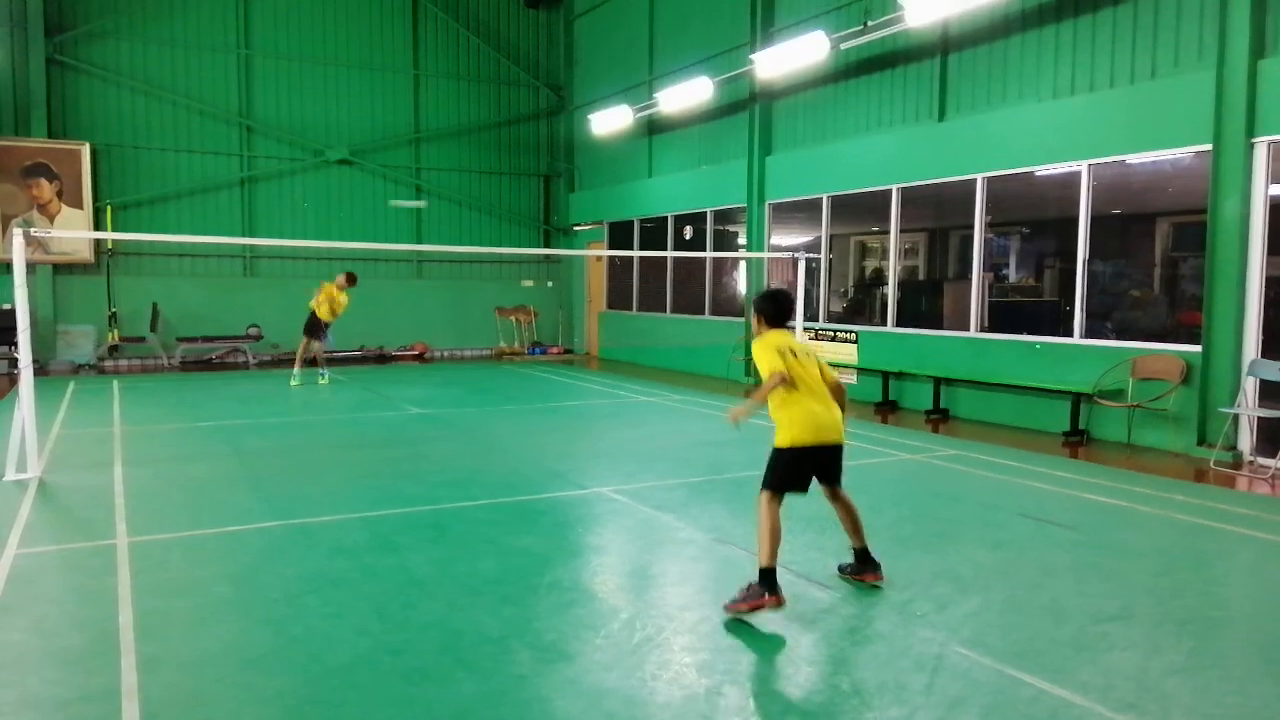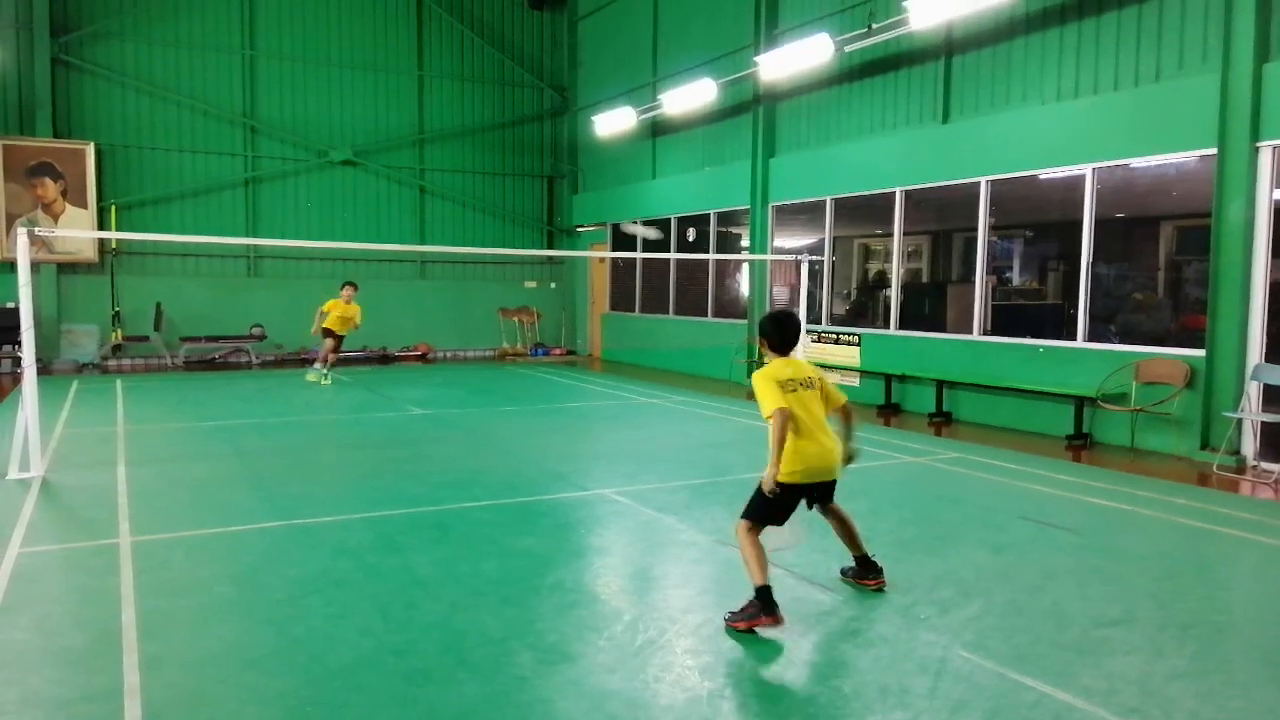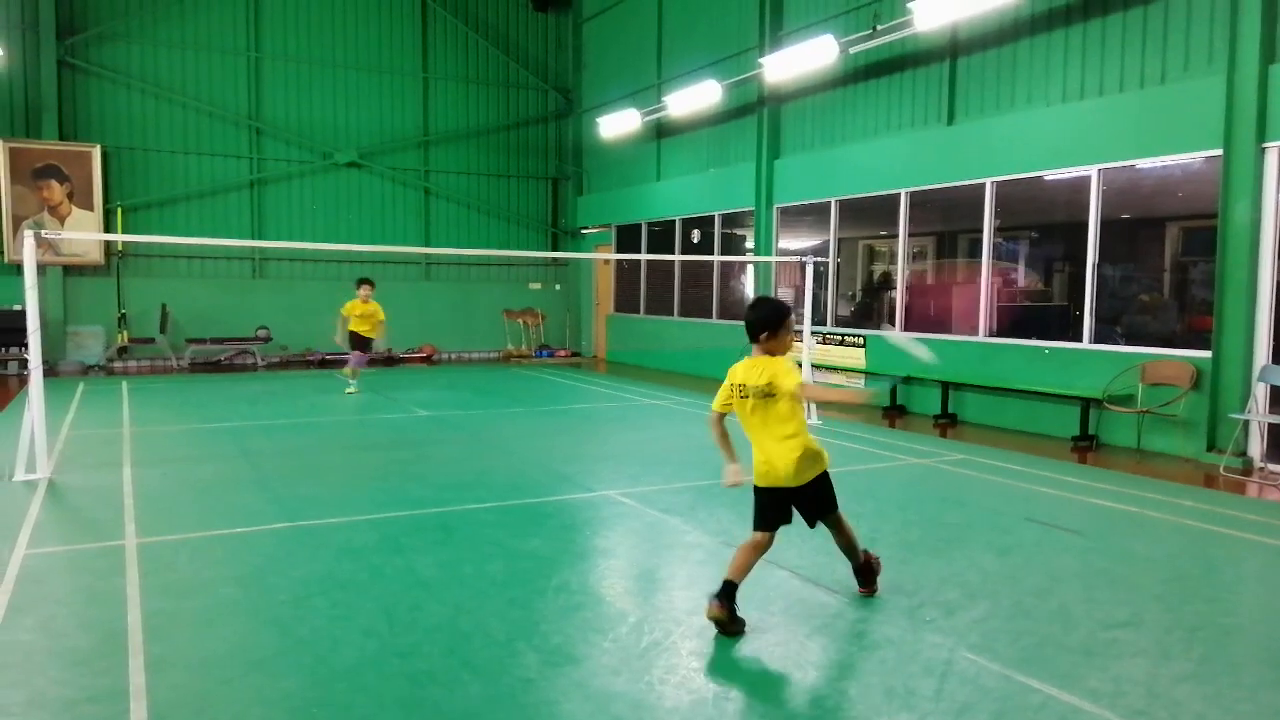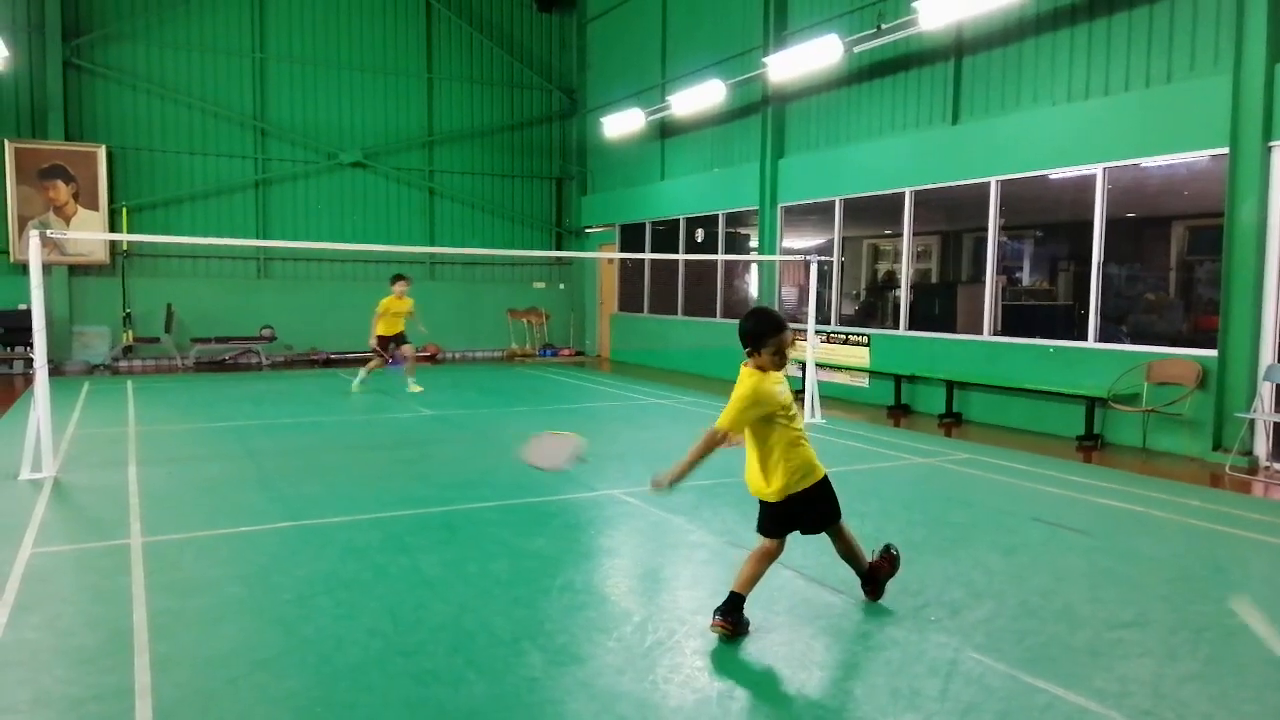
dt=0.2s
person 1, frame 1
left shoulder: (764, 344)
right shoulder: (803, 347)
left elbow: (779, 377)
right elbow: (837, 387)
left wrist: (748, 407)
right wrist: (839, 417)
left hip: (799, 434)
right hip: (830, 430)
left knee: (769, 499)
right knee: (834, 491)
left ankle: (766, 586)
right ankle: (865, 562)
person 1, frame 2
left shoulder: (764, 376)
right shoulder: (811, 371)
left elbow: (780, 417)
right elbow: (845, 407)
left wrist: (772, 468)
right wrist: (847, 444)
left hip: (793, 465)
right hip: (827, 459)
left knee: (747, 529)
right knee: (827, 506)
left ankle: (764, 604)
right ankle: (867, 569)
person 1, frame 3
left shoulder: (736, 373)
right shoulder: (780, 367)
left elbow: (716, 419)
right elbow: (804, 391)
left wrist: (732, 462)
right wrist: (851, 395)
left hip: (766, 471)
right hip: (803, 464)
left knee: (761, 537)
right knee: (833, 519)
left ankle: (724, 599)
right ankle: (865, 573)
person 1, frame 4
left shoulder: (769, 373)
right shoulder: (754, 388)
right elbow: (718, 435)
right wrist: (679, 471)
left hip: (770, 479)
right hip: (799, 474)
left knee: (771, 544)
right knee: (834, 526)
left ankle: (729, 612)
right ankle: (871, 576)
